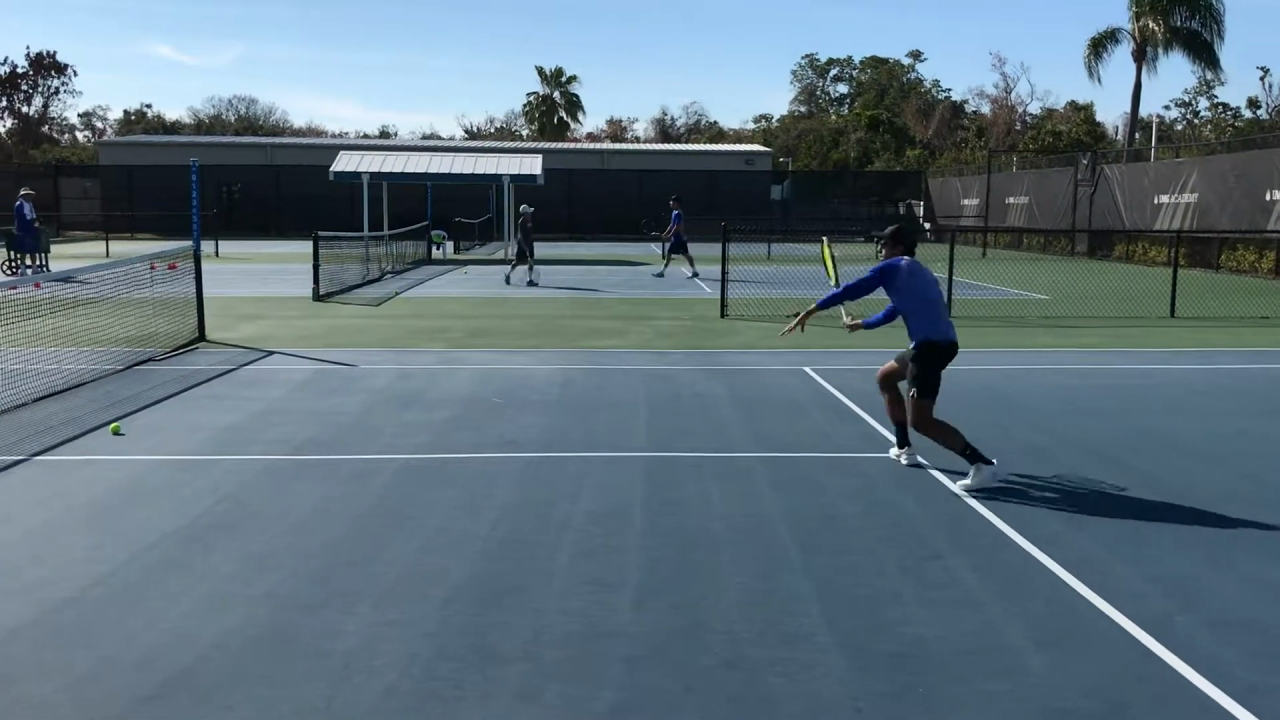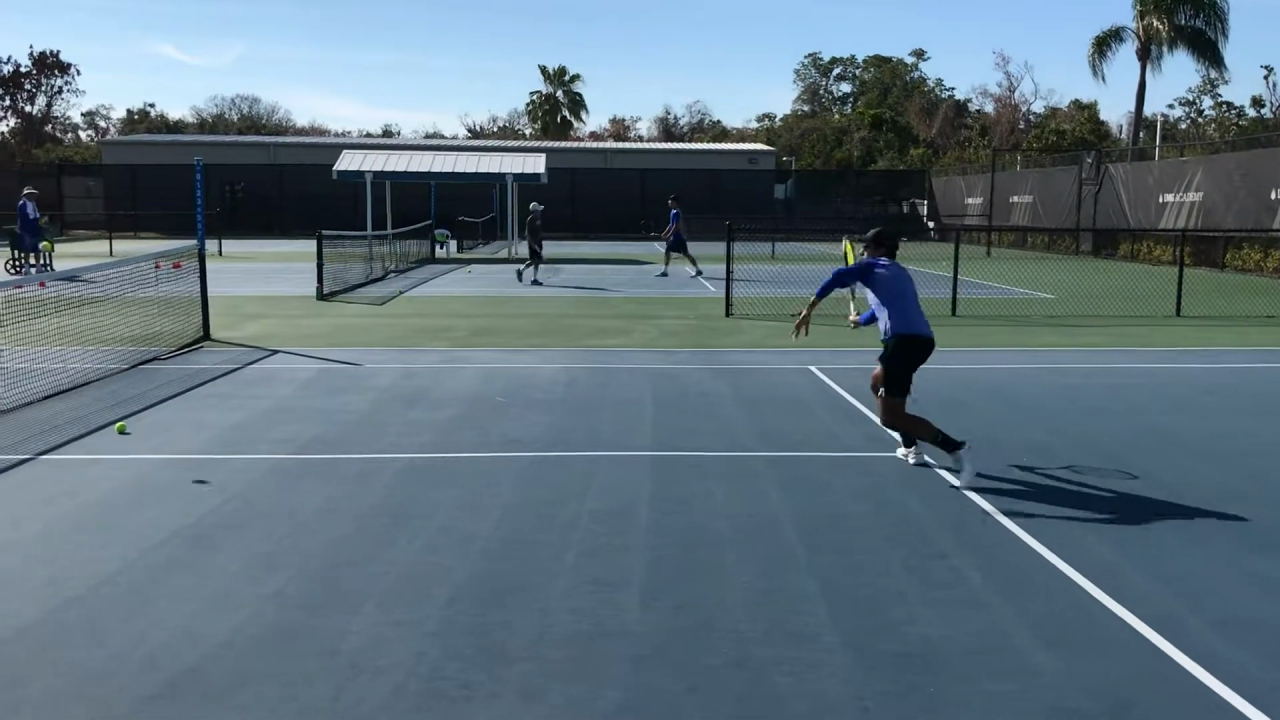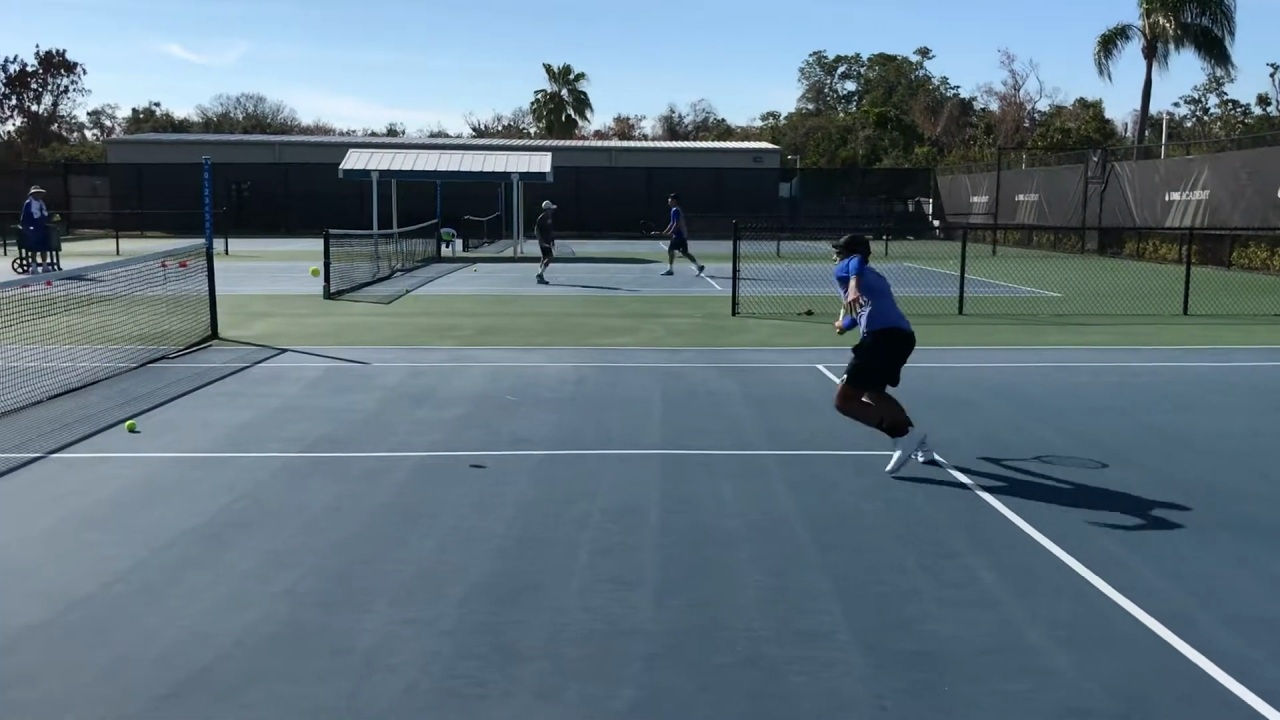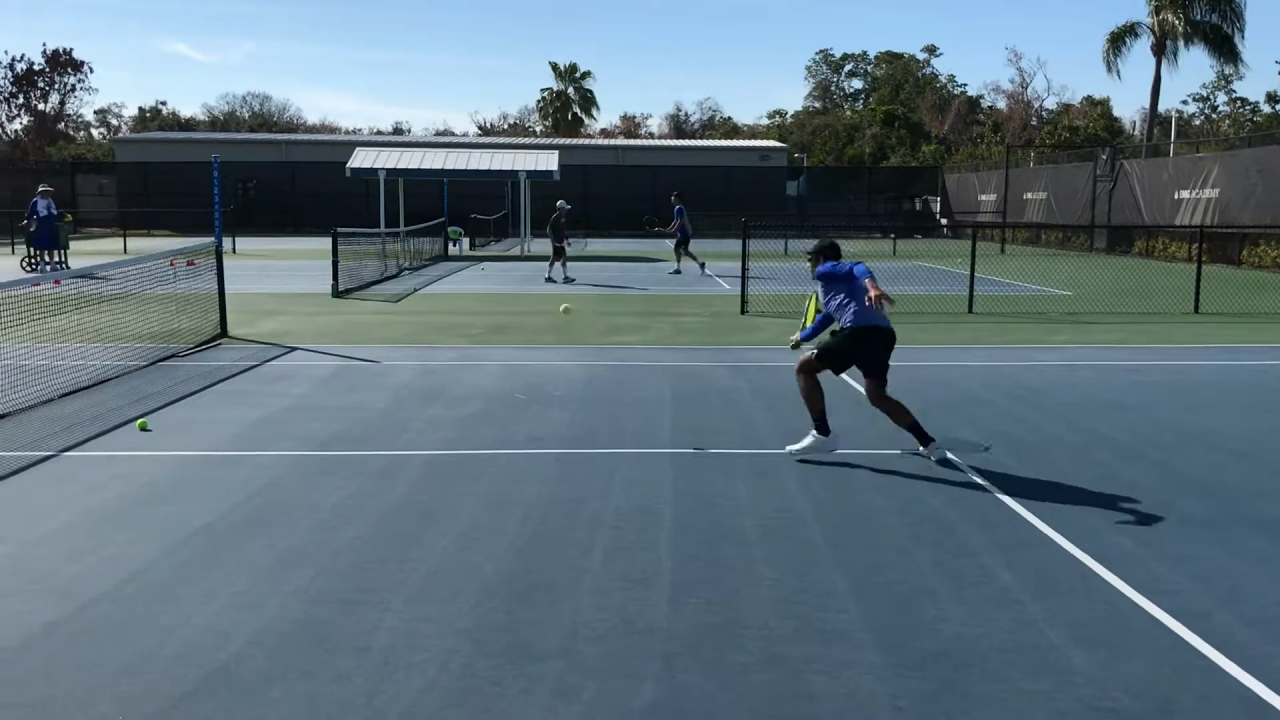
dt=0.1s
person 1, frame 1
left shoulder: (893, 267)
right shoulder: (924, 274)
left elbow: (852, 290)
right elbow: (893, 311)
left wrist: (808, 313)
right wrist: (860, 324)
left hip: (931, 345)
right hip: (937, 343)
left knee: (919, 419)
right knee: (885, 377)
left ankle: (983, 465)
right ankle: (905, 448)
person 1, frame 2
left shoulder: (870, 266)
right shoulder: (899, 275)
left elbow: (839, 277)
left wrist: (809, 309)
right wrist: (860, 320)
left hip: (902, 341)
right hip: (921, 340)
left knee: (892, 418)
right knee: (878, 383)
left ankle: (957, 449)
right ankle: (910, 448)
person 1, frame 3
left shoulder: (848, 267)
right shoulder: (874, 278)
left elbow: (853, 267)
left wrist: (852, 288)
right wrist: (844, 324)
left hip: (881, 336)
right hip: (902, 336)
left knee: (844, 401)
right knee: (875, 394)
left ankle: (902, 435)
right ankle: (918, 445)
person 1, frame 4
left shoulder: (828, 270)
left elbow: (857, 267)
right elbow: (823, 321)
left wrist: (872, 287)
right wrist: (801, 337)
left hip: (858, 332)
right hip: (883, 334)
left knee: (805, 369)
right knee: (877, 396)
left ankle: (822, 435)
right ankle: (928, 443)
